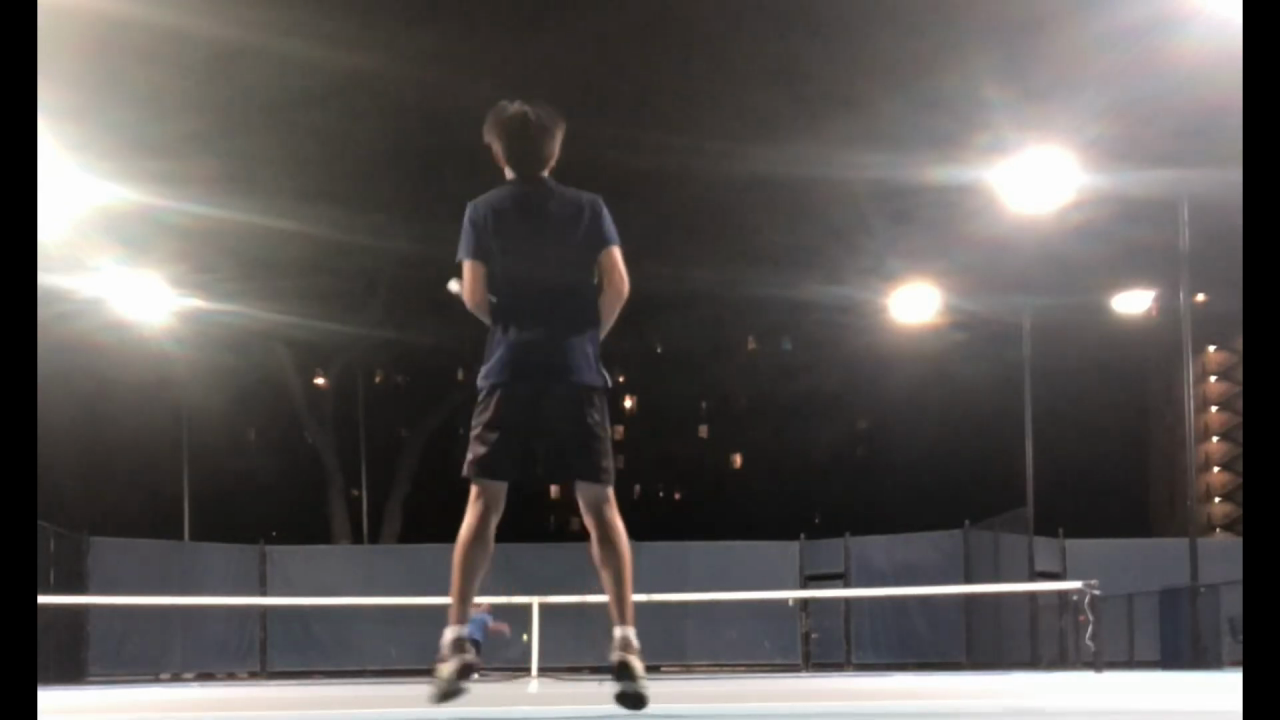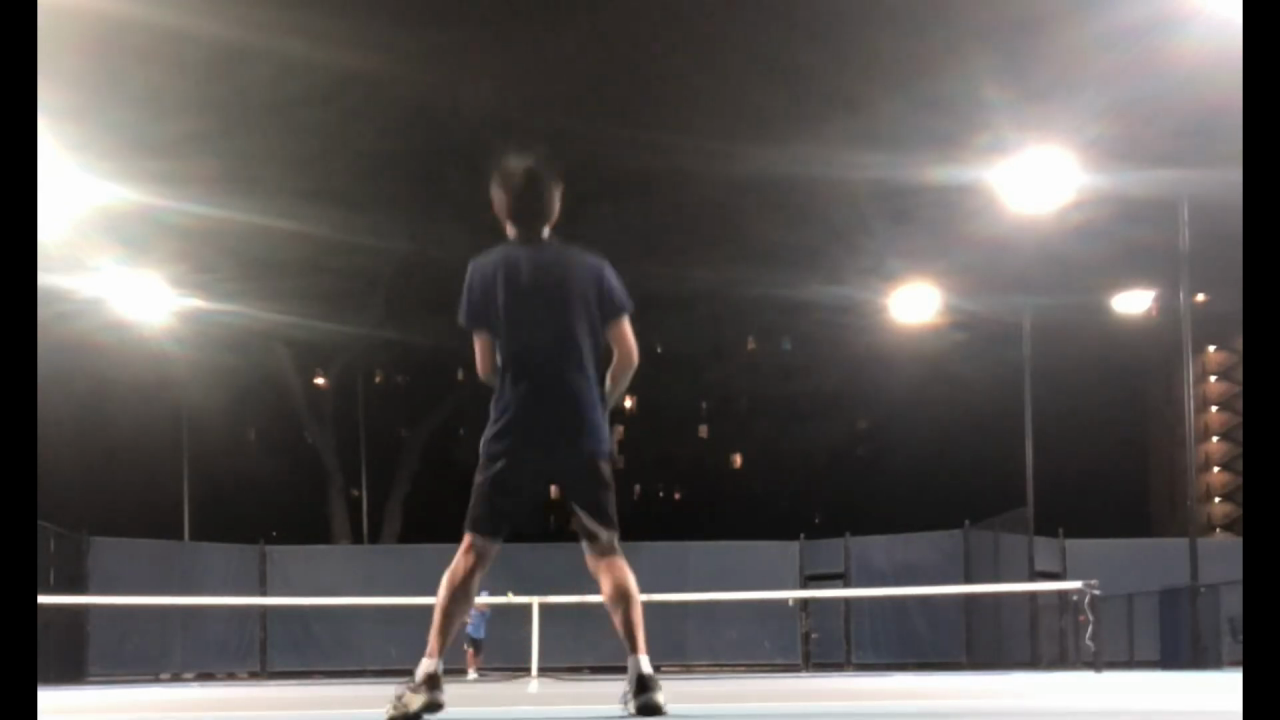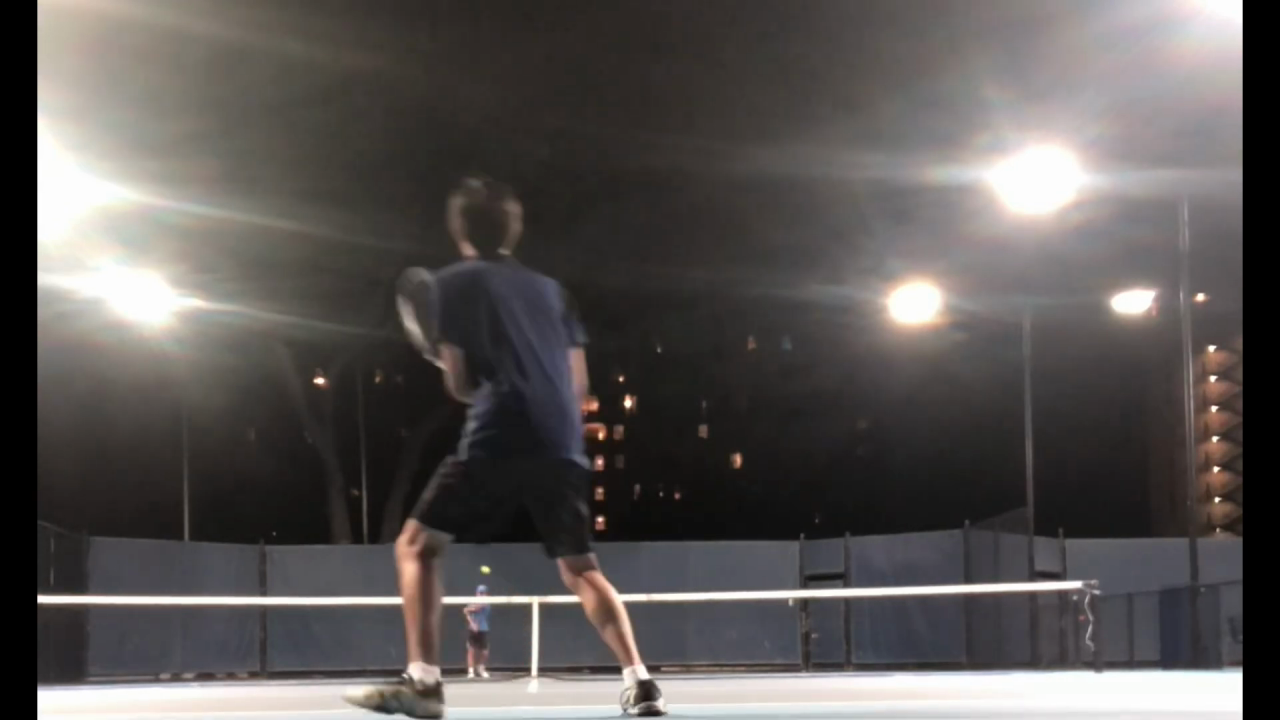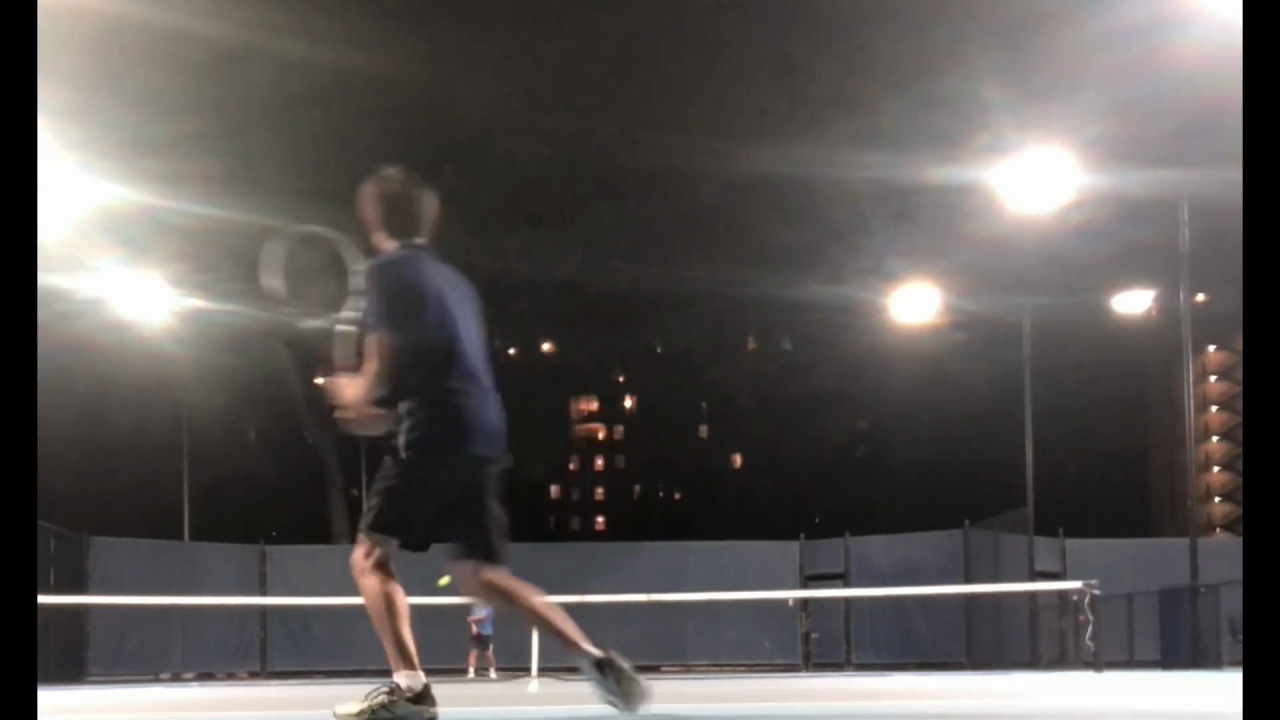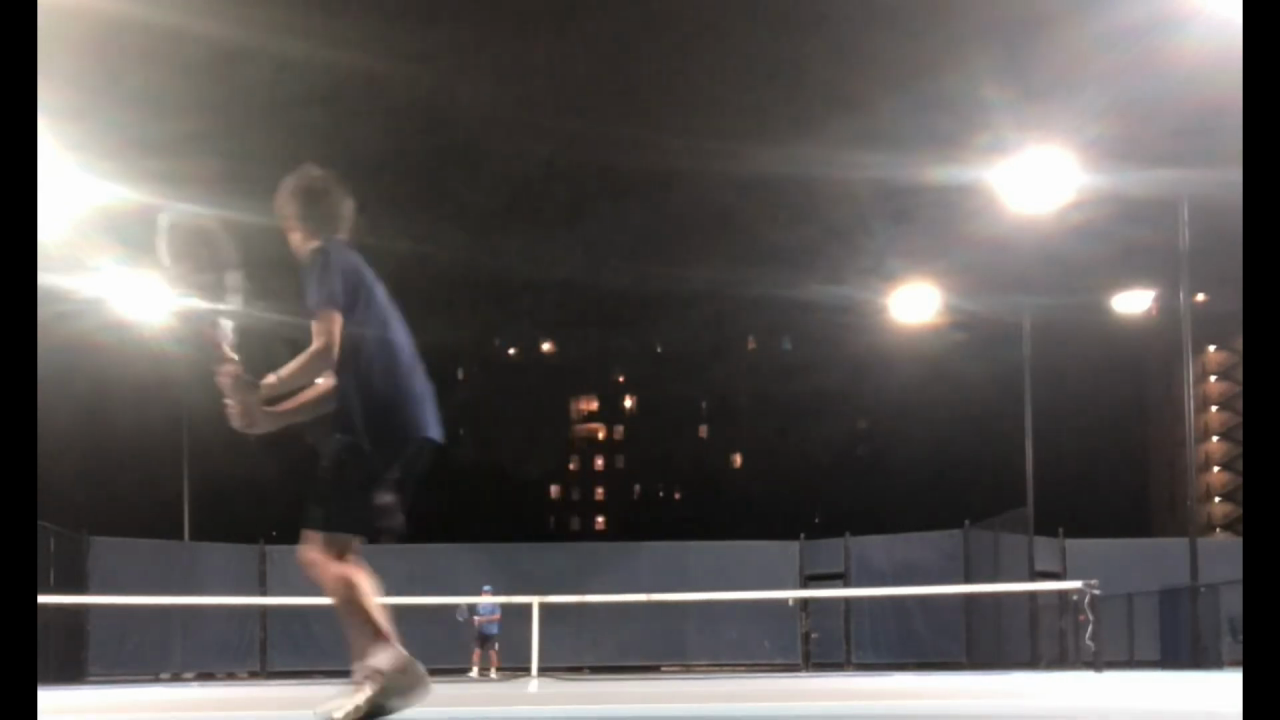
dt=0.2s
person 1, frame 1
left shoulder: (482, 211)
right shoulder: (589, 207)
left elbow: (474, 297)
right elbow: (617, 285)
left hip: (509, 371)
right hip: (576, 371)
left knee: (484, 504)
right knee: (600, 506)
left ankle: (456, 641)
right ankle: (625, 646)
person 1, frame 2
left shoulder: (485, 270)
right shoulder: (593, 269)
left elbow: (486, 368)
right elbow: (627, 355)
left hip: (514, 431)
right hip: (583, 434)
left knee: (474, 554)
right knee: (606, 557)
right ankle: (641, 675)
person 1, frame 3
left shoulder: (450, 284)
right shoulder: (550, 289)
left elbow: (457, 381)
right elbow: (578, 381)
left hip: (494, 439)
right hip: (561, 446)
left knee: (416, 546)
right knee: (582, 570)
person 1, frame 4
left shoulder: (387, 269)
right shoulder: (456, 282)
left elbow: (379, 372)
left wrist: (353, 393)
right wrist: (386, 405)
left hip: (431, 439)
right hip: (482, 437)
left knee: (370, 558)
right knee: (483, 576)
right ankle: (597, 660)
person 1, frame 5
left shoulder: (328, 260)
right shoulder: (349, 268)
left elbow: (327, 349)
left wrist: (261, 391)
right wrist: (269, 416)
left hip: (378, 425)
right hip: (405, 425)
left knee: (320, 552)
right knee: (339, 554)
left ankle: (390, 660)
right ankle: (385, 665)
